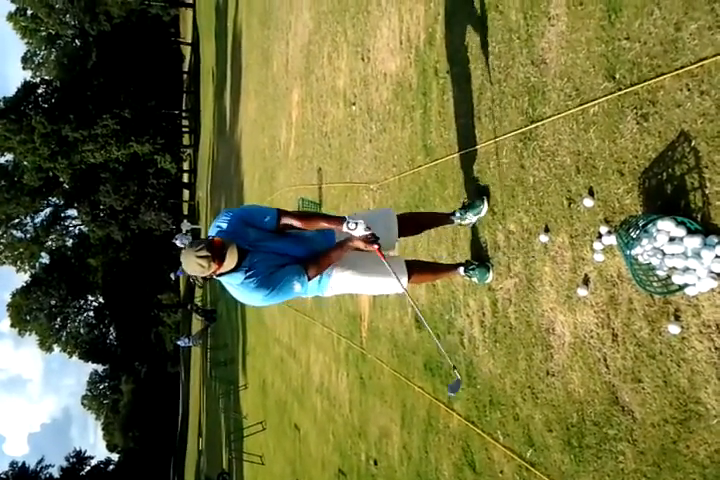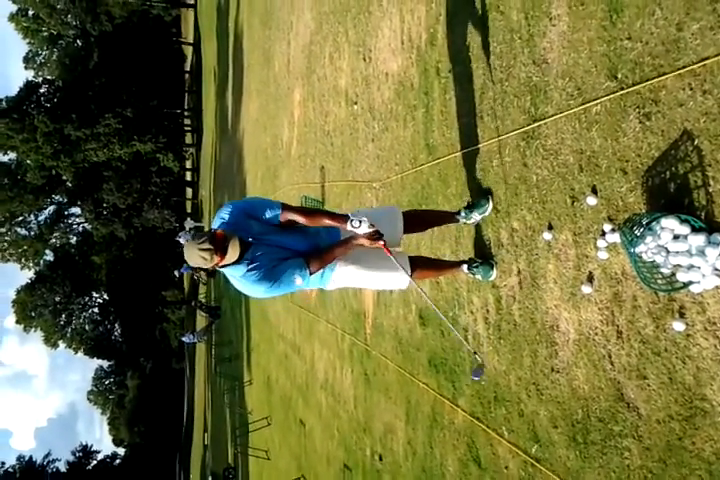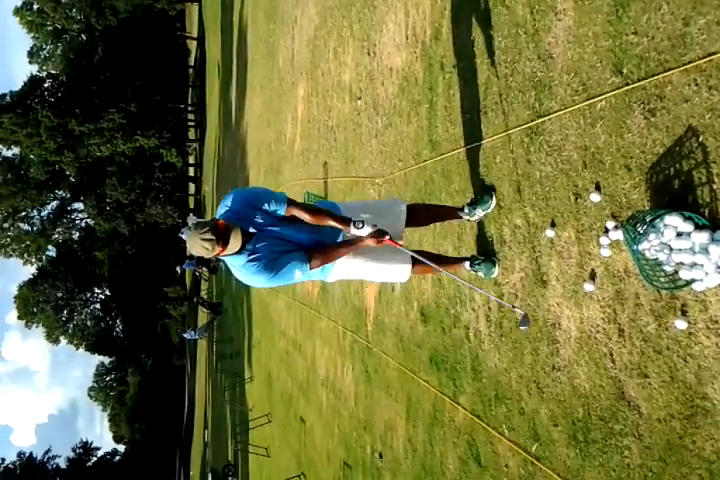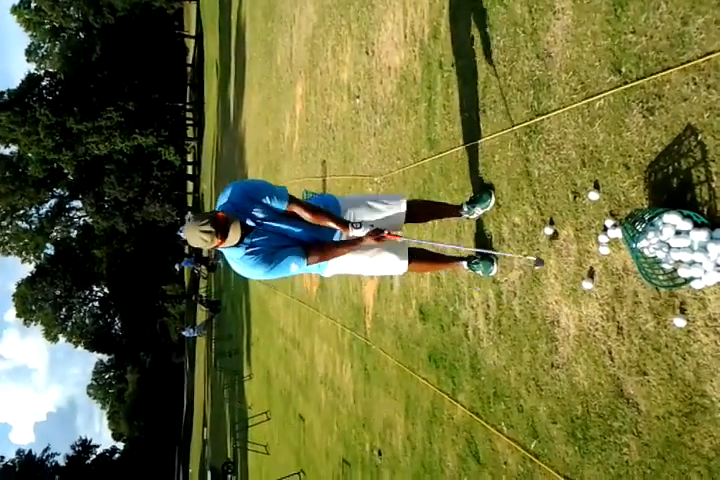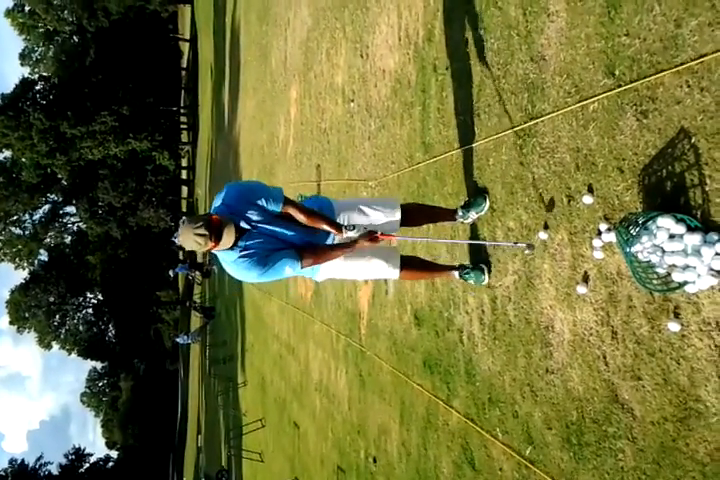
dt=0.1s
person 1, frame 1
left shoulder: (226, 222)
right shoulder: (254, 290)
left elbow: (289, 218)
right elbow: (311, 271)
left wrist: (341, 224)
right wrist: (350, 244)
left hip: (327, 232)
right hip: (331, 275)
left knee: (398, 222)
right knee: (404, 273)
left ankle: (457, 218)
right ankle: (461, 269)
person 1, frame 2
left shoulder: (230, 215)
right shoulder: (257, 281)
left elbow: (293, 213)
right elbow: (312, 265)
left wrist: (345, 221)
right wrist: (355, 241)
left hip: (332, 227)
right hip: (334, 268)
left knee: (402, 219)
right knee: (408, 269)
left ankle: (462, 216)
right ankle: (464, 266)
person 1, frame 3
left shoulder: (236, 202)
right shoulder: (254, 271)
left elbow: (299, 210)
right elbow: (316, 260)
left wrist: (346, 224)
right wrist: (361, 243)
left hip: (333, 216)
right hip: (336, 256)
left knee: (408, 213)
right knee: (408, 264)
left ankle: (466, 212)
right ankle: (466, 263)
person 1, frame 4
left shoulder: (236, 195)
right shoulder: (252, 263)
left elbow: (299, 207)
right elbow: (313, 257)
left wrist: (346, 226)
right wrist: (362, 242)
left hip: (333, 209)
right hip: (333, 252)
left knee: (408, 209)
right knee: (405, 259)
left ankle: (465, 210)
right ankle: (464, 263)
person 1, frame 5
left shoulder: (231, 195)
right shoulder: (246, 267)
left elbow: (294, 209)
right elbow: (306, 260)
left wrist: (339, 229)
right wrist: (355, 245)
left hip: (330, 213)
right hip: (327, 260)
left knee: (402, 213)
right knee: (396, 266)
left ankle: (460, 214)
right ankle: (456, 272)
